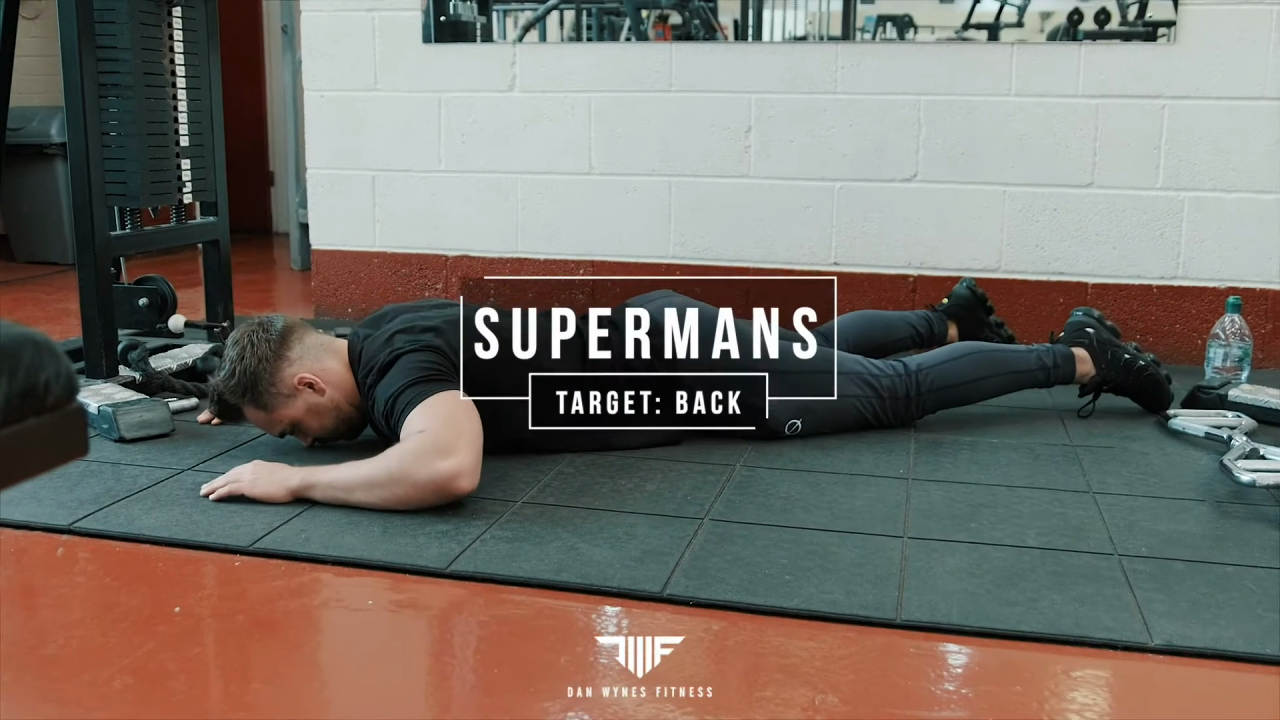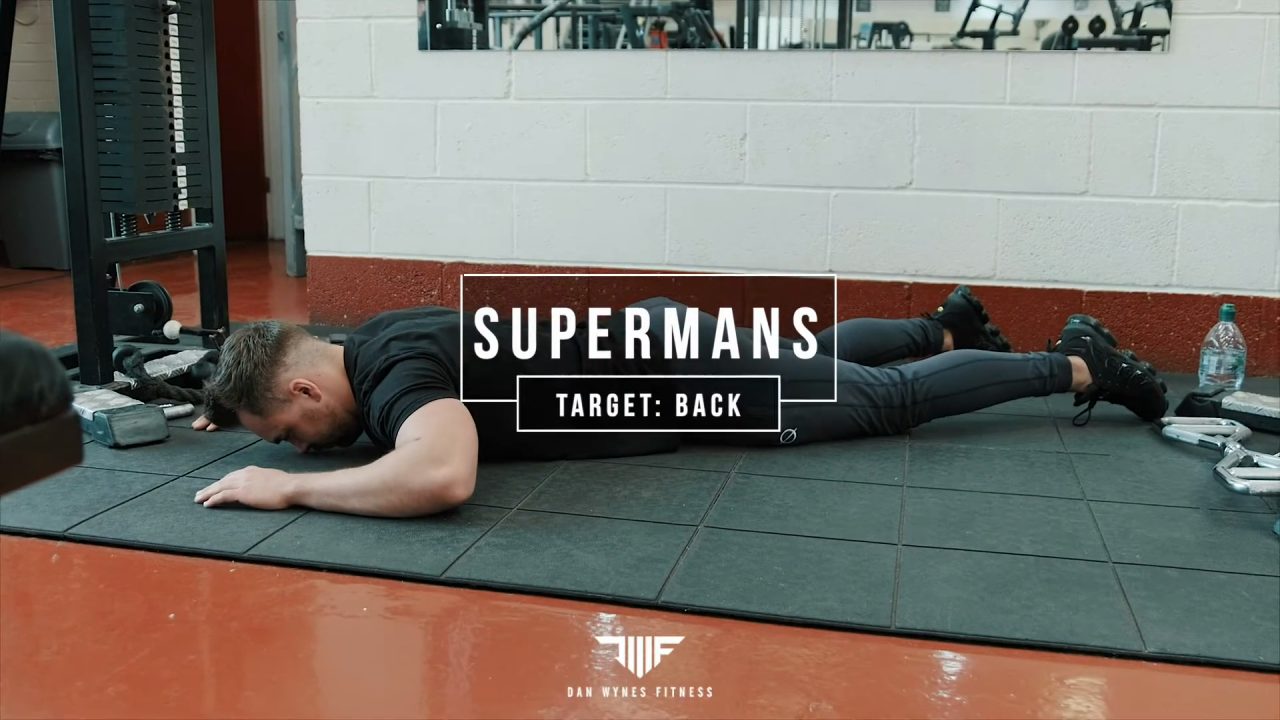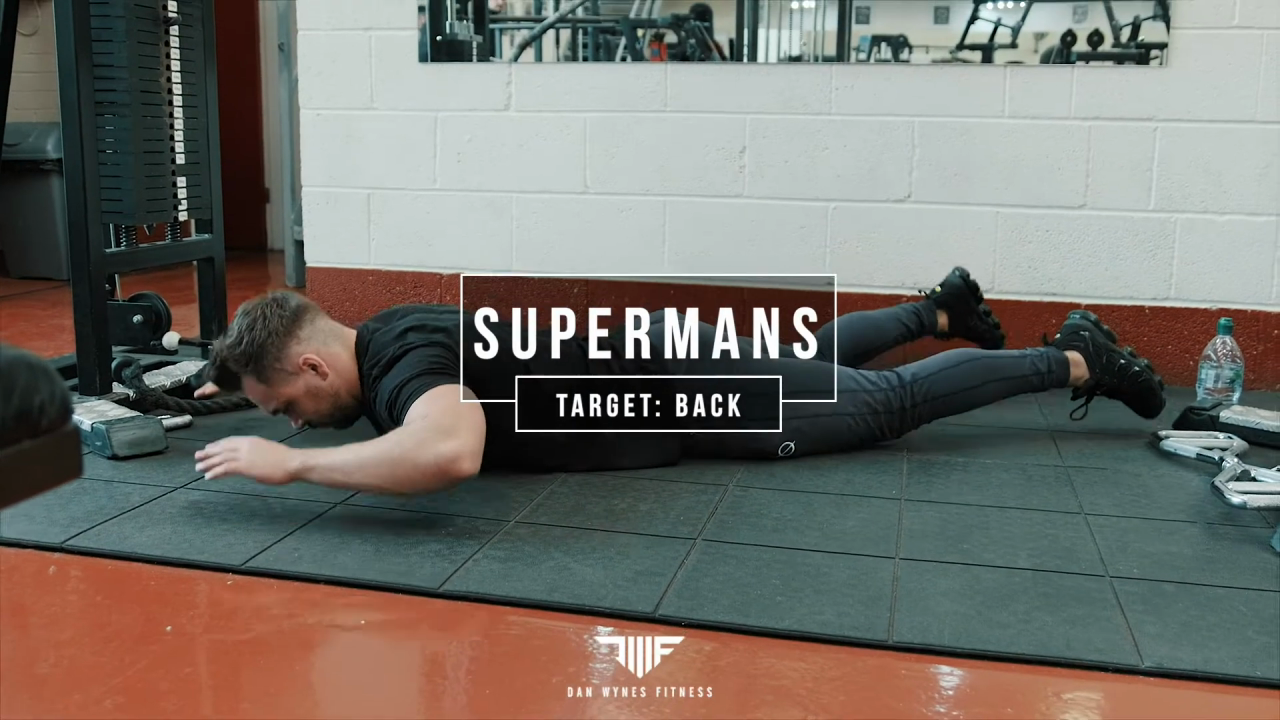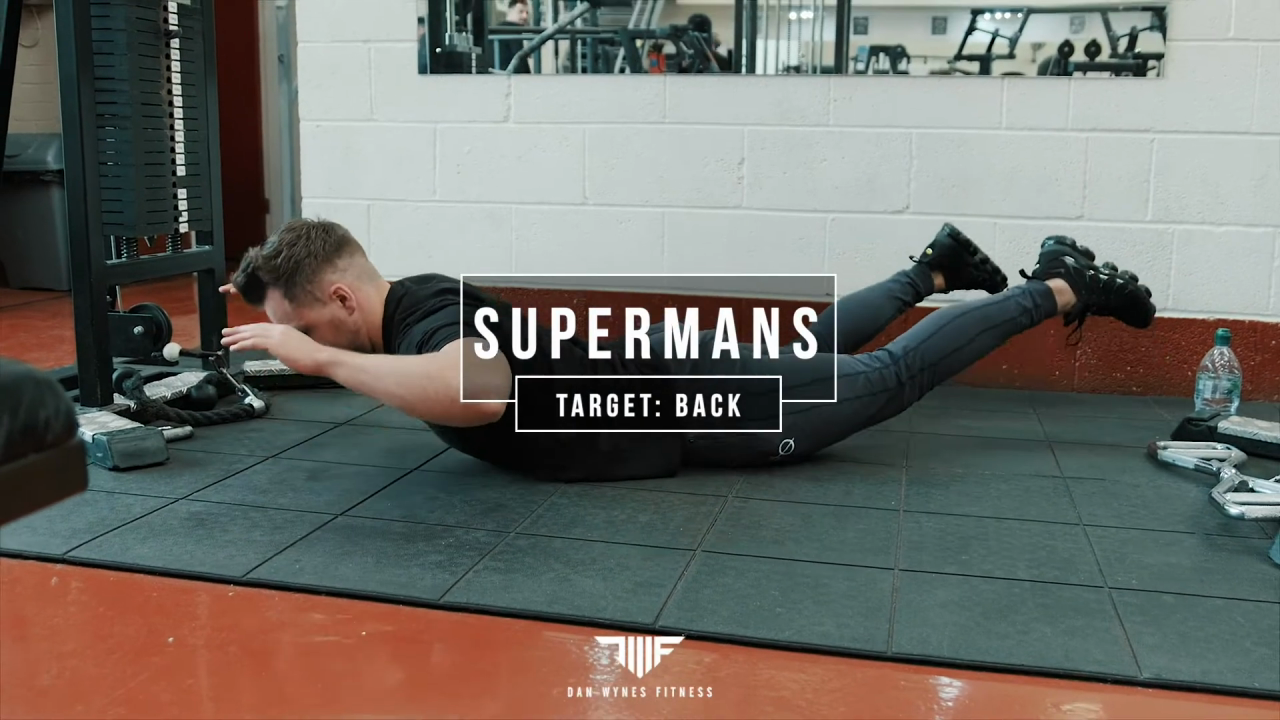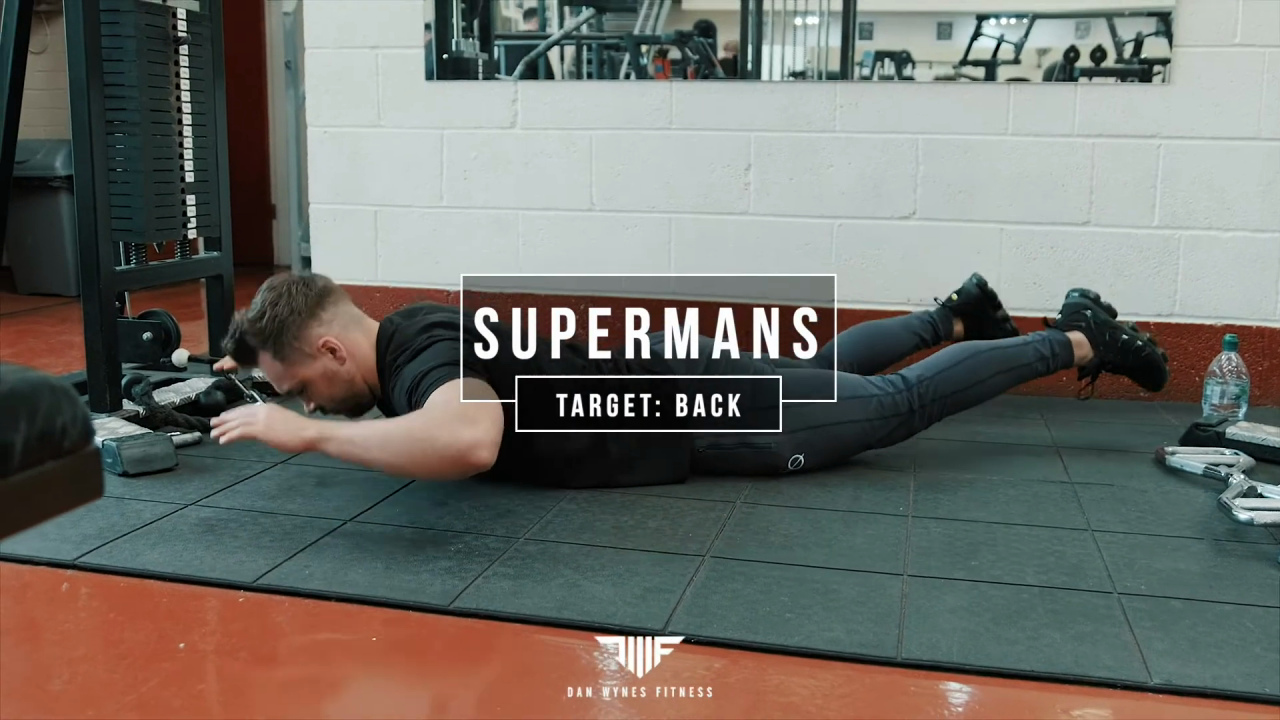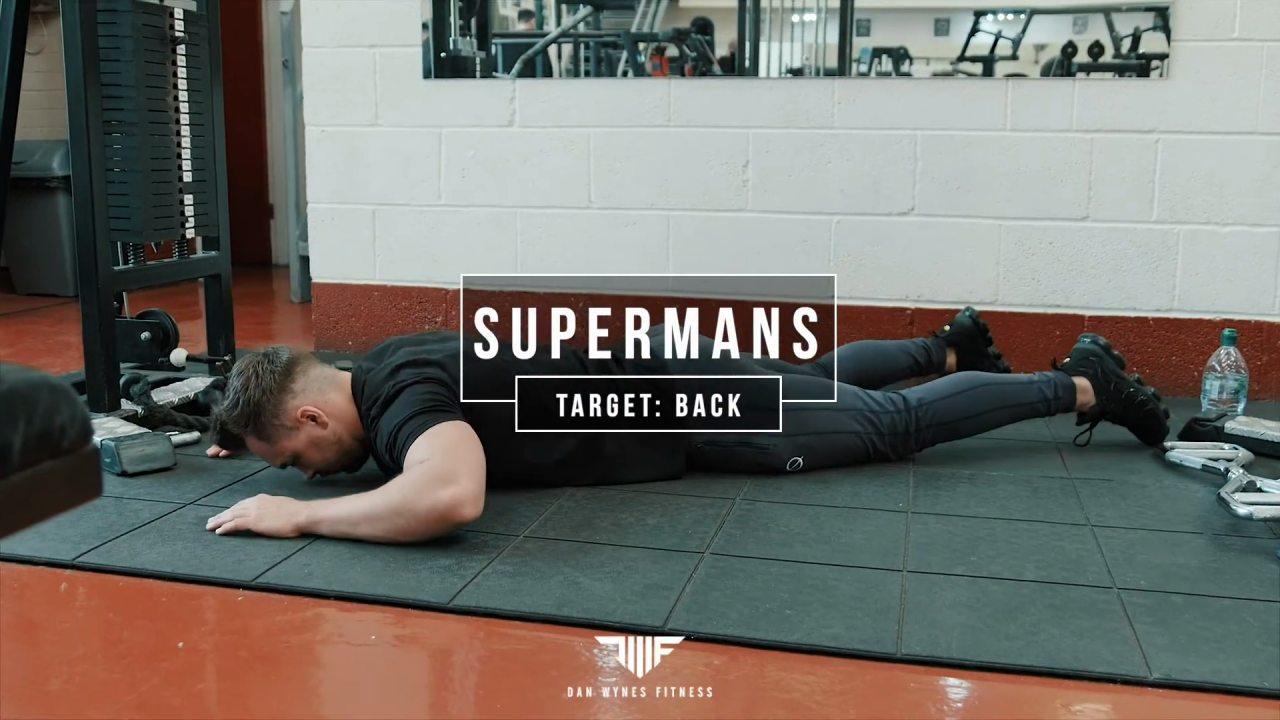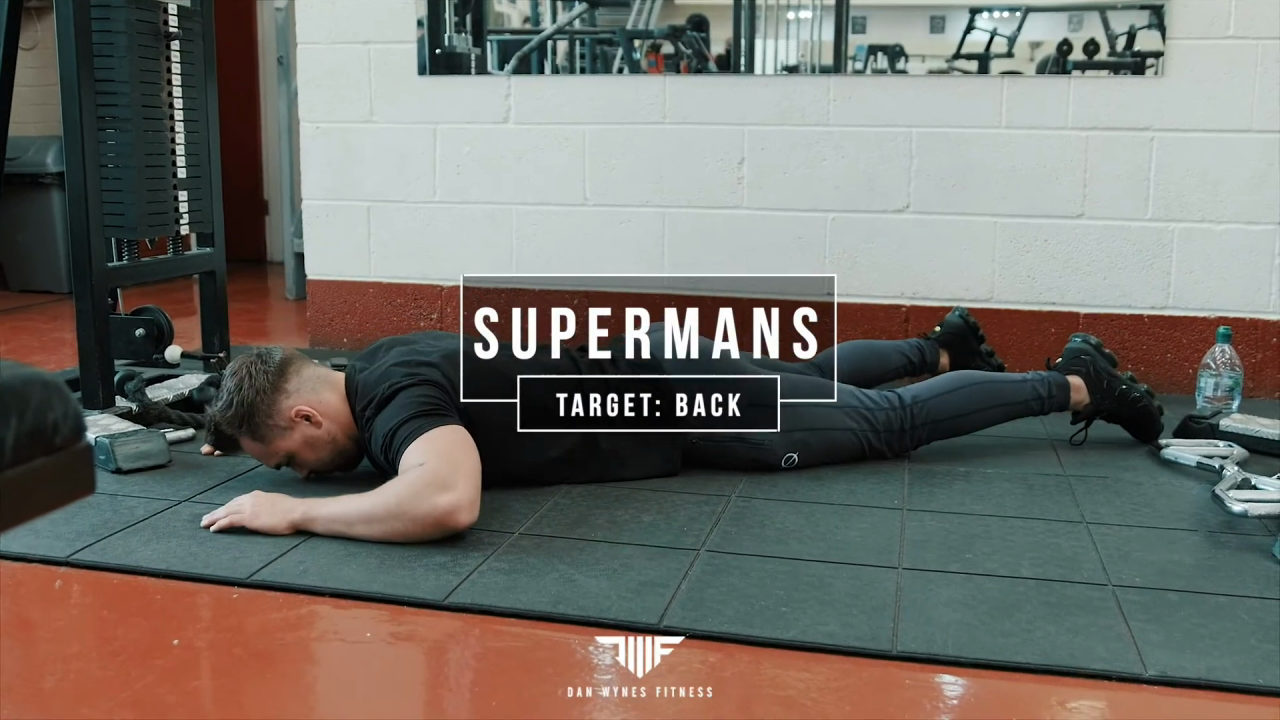
dt=0.4s
person 1, frame 1
left shoulder: (399, 365)
right shoulder: (375, 338)
left elbow: (449, 469)
left wrist: (294, 479)
right wrist: (246, 400)
left hip: (684, 368)
right hip: (652, 333)
left knee: (890, 391)
right knee: (817, 348)
left ankle: (1085, 357)
right ankle: (948, 320)
person 1, frame 2
left shoulder: (395, 376)
right shoulder: (369, 343)
left elbow: (441, 478)
left wrist: (288, 488)
right wrist: (241, 403)
left hip: (679, 381)
right hip: (647, 340)
left knee: (888, 401)
right knee: (812, 356)
left ankle: (1079, 365)
right ankle: (946, 330)
person 1, frame 3
left shoulder: (405, 365)
right shoulder: (380, 337)
left elbow: (451, 453)
left wrist: (289, 461)
right wrist: (252, 378)
right hip: (652, 359)
left knee: (886, 403)
right knee: (808, 361)
left ankle: (1076, 361)
right ankle: (941, 309)
person 1, frame 4
left shoulder: (432, 321)
right shoulder: (406, 303)
left elbow: (482, 396)
left wrist: (316, 361)
right wrist: (277, 305)
right hip: (650, 366)
left knee: (887, 381)
right knee: (811, 347)
left ankle: (1058, 287)
right ankle: (934, 268)
person 1, frame 5
left shoulder: (426, 358)
right shoulder: (400, 337)
left elbow: (471, 443)
left wrist: (304, 433)
right wrist: (271, 366)
left hip: (701, 417)
right hip: (663, 376)
left knee: (899, 406)
right knee: (815, 368)
left ankle: (1078, 341)
right ankle: (956, 316)
person 1, frame 6
left shoulder: (401, 401)
right shoulder: (379, 370)
left elbow: (450, 497)
left wrist: (299, 516)
right wrist: (258, 429)
right hip: (654, 372)
left knee: (891, 425)
right knee: (817, 379)
left ankle: (1082, 385)
right ankle: (951, 347)
person 1, frame 7
left shoulder: (396, 400)
right shoulder: (373, 369)
left elbow: (447, 503)
left wrist: (294, 510)
right wrist: (250, 434)
right hip: (650, 369)
left knee: (888, 423)
right knee: (807, 377)
left ankle: (1077, 383)
right ankle: (942, 347)
